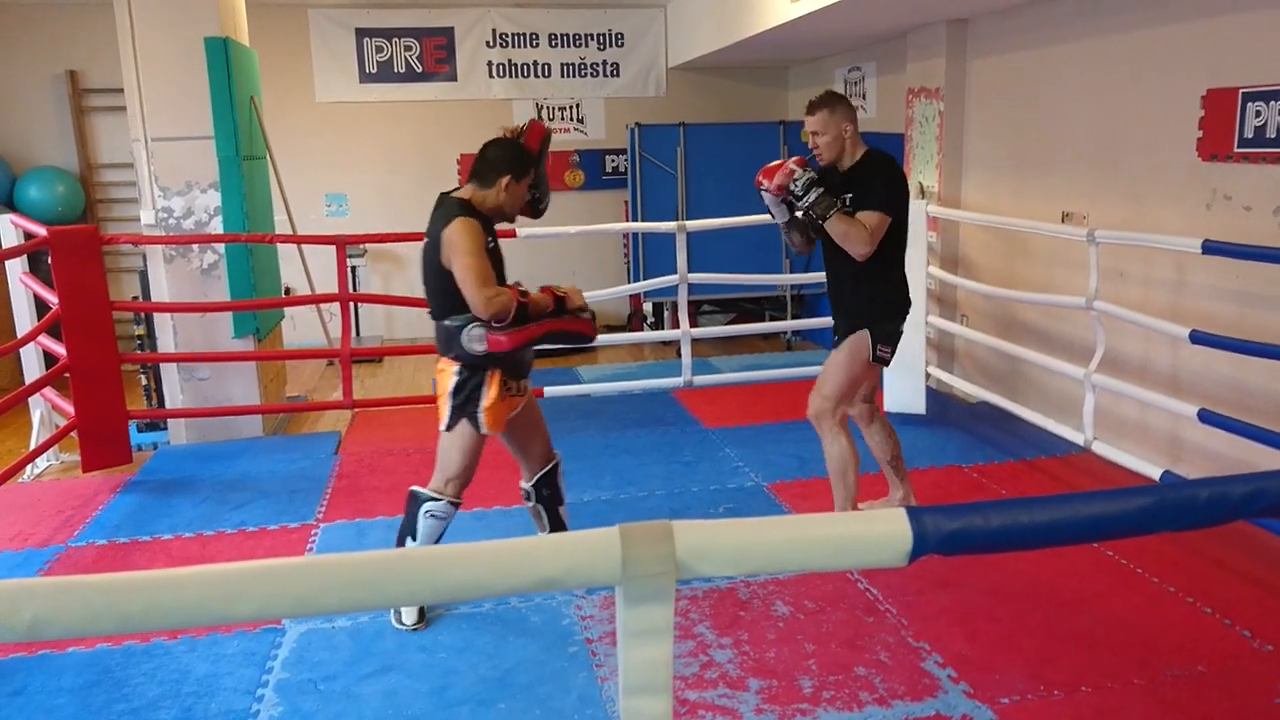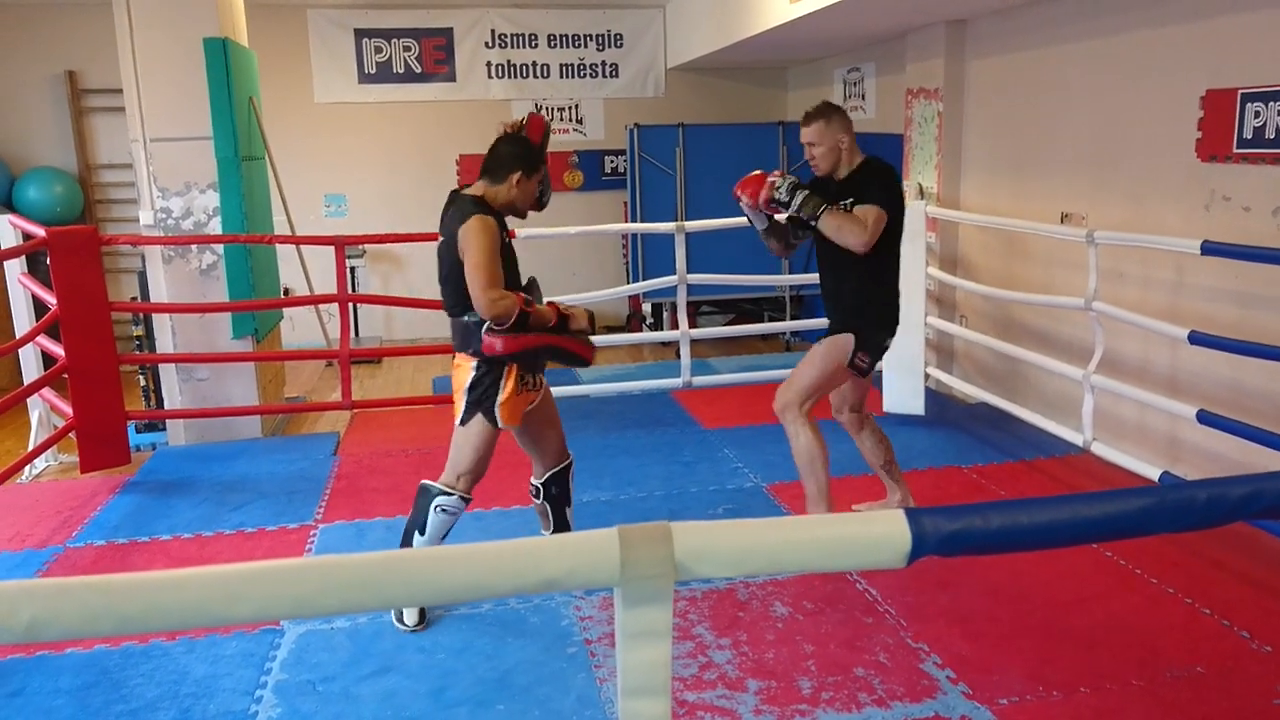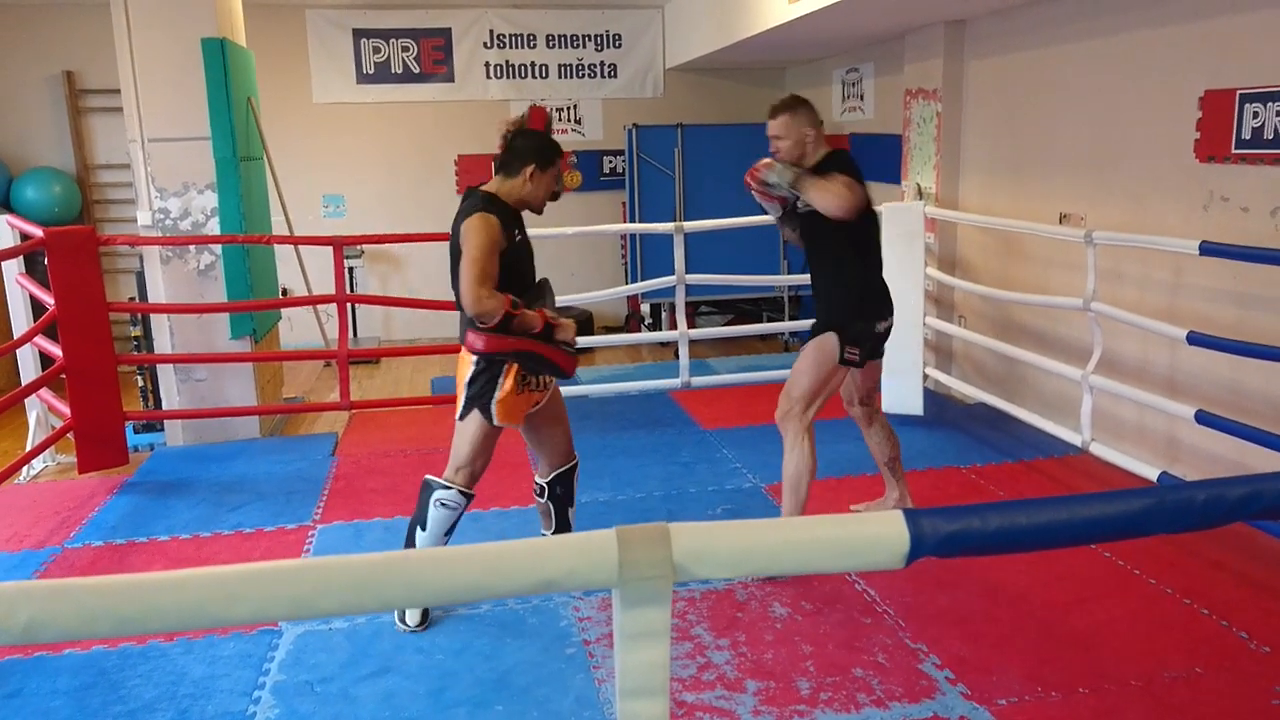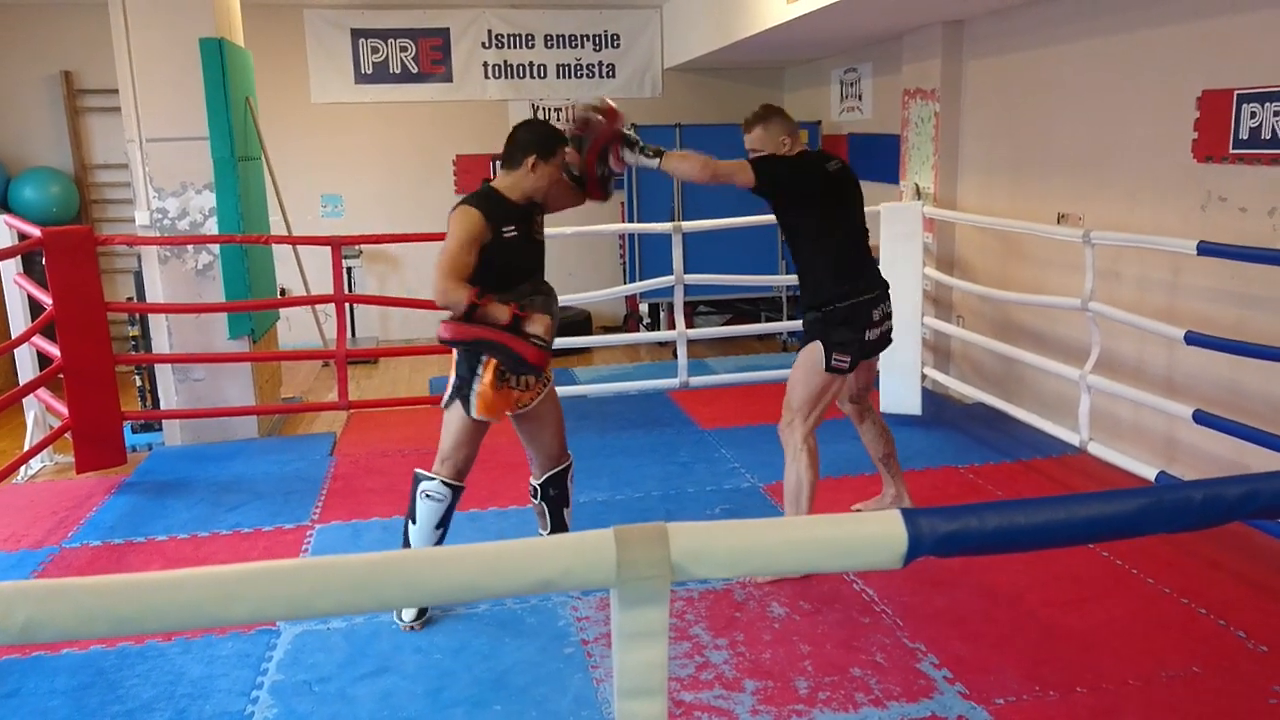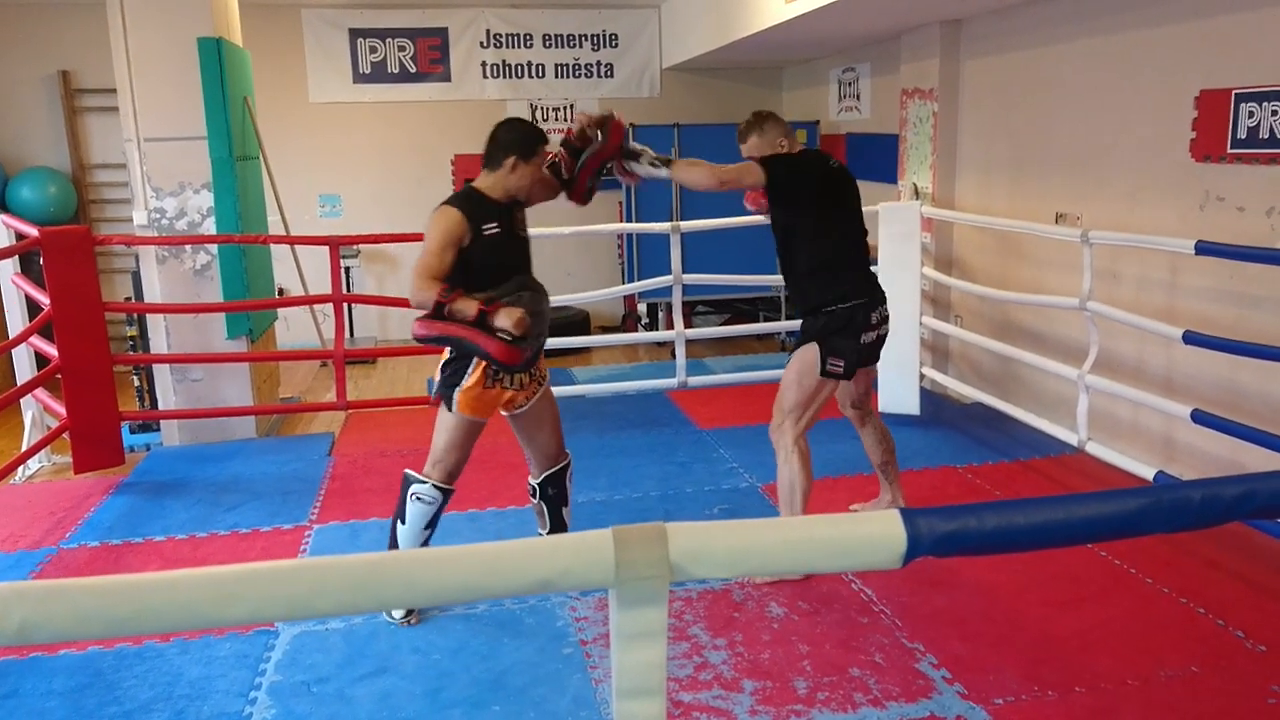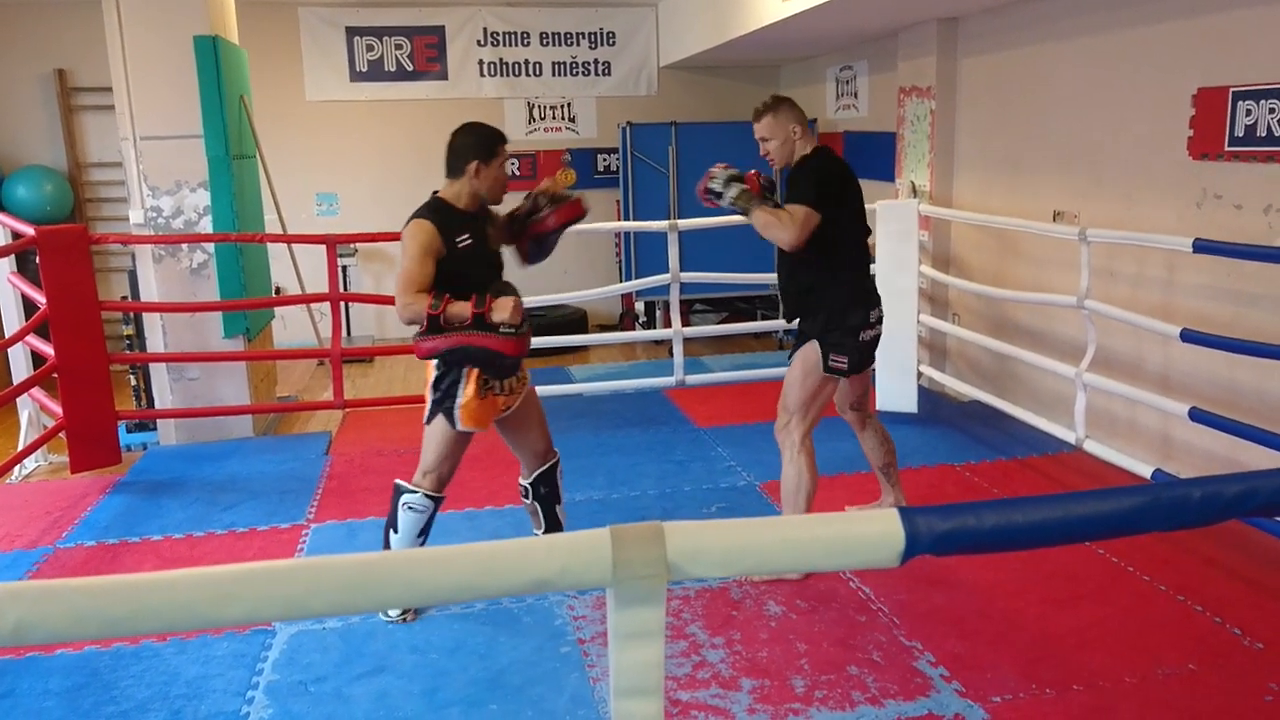
dt=0.1s
person 1, frame 1
left shoulder: (467, 207)
right shoulder: (461, 225)
left elbow: (533, 208)
right elbow: (489, 303)
left wrist: (528, 154)
right wrist: (560, 301)
left hip: (503, 367)
right hip: (475, 373)
left knee: (542, 462)
right knee: (448, 484)
person 1, frame 2
left shoulder: (475, 203)
right shoulder: (478, 223)
left elbow: (534, 201)
right elbow: (493, 305)
left wrist: (525, 148)
right wrist: (560, 318)
left hip: (515, 365)
right hip: (489, 369)
left knee: (555, 461)
right knee: (459, 480)
person 1, frame 3
left shoulder: (502, 205)
right shoulder: (484, 219)
left elbow: (552, 188)
right elbow: (478, 301)
left wrist: (545, 149)
right wrist: (550, 325)
left hip: (530, 364)
right hip: (493, 368)
left knee: (560, 462)
right knee: (460, 478)
person 1, frame 4
left shoulder: (524, 205)
right shoulder: (475, 214)
left elbow: (583, 190)
right elbow: (447, 290)
right wrist: (519, 319)
right hip: (485, 364)
left knee: (554, 463)
right knee: (449, 472)
person 1, frame 5
left shoulder: (511, 204)
right shoulder: (456, 214)
left elbow: (566, 184)
right elbow: (421, 289)
left wrist: (575, 148)
right wrist: (490, 314)
left hip: (521, 361)
right hip: (474, 365)
left knee: (552, 461)
right knee: (440, 471)
person 1, frame 6
left shoulder: (480, 215)
right shoulder: (427, 227)
left elbow: (509, 232)
right elbow: (408, 304)
left wrist: (535, 209)
right wrist: (485, 310)
left hip: (504, 366)
right hip: (461, 372)
left knee: (542, 460)
right knee: (431, 480)
person 2, frame 1
left shoulder: (881, 173)
right shoulder: (828, 179)
left elbow: (861, 244)
right elbow: (802, 242)
left wrist: (814, 197)
right wrist: (783, 209)
left hip: (877, 311)
right hip: (856, 312)
left knee: (823, 410)
right knee: (862, 407)
right ankle: (901, 495)
person 2, frame 2
left shoulder: (878, 178)
right shoulder: (822, 187)
left elbow: (859, 237)
right elbow: (784, 246)
left wrist: (803, 202)
right wrist: (762, 219)
left hip: (866, 319)
right hip: (850, 318)
left knee: (789, 405)
right knee: (850, 413)
right ankle: (899, 497)
person 2, frame 3
left shoulder: (834, 167)
right shoulder: (814, 176)
left elbow: (842, 205)
right elbow: (805, 236)
left wrist: (787, 177)
right wrist: (779, 207)
left hip: (850, 318)
right hip: (856, 312)
left knee: (792, 417)
right knee: (861, 408)
right ankle: (898, 496)
person 2, frame 4
left shoulder: (791, 173)
right shoulder: (830, 170)
left elbow: (713, 170)
left wrist: (644, 154)
left hip: (842, 315)
right hip: (867, 308)
left knee: (795, 428)
right knee: (857, 405)
right ankle: (896, 494)
person 2, frame 5
left shoulder: (799, 169)
right shoulder: (828, 173)
left elbow: (721, 177)
left wrist: (649, 163)
right wrist: (773, 212)
left hip: (838, 316)
right hip: (864, 310)
left knee: (785, 431)
right knee: (857, 409)
right ankle: (894, 496)
person 2, frame 6
left shoulder: (816, 171)
right shoulder: (824, 172)
left elbow: (788, 235)
right elbow: (796, 240)
left wrist: (737, 195)
right wrist: (759, 204)
left hip: (833, 319)
right hip: (853, 314)
left knee: (791, 429)
right knee: (855, 413)
right ankle: (894, 500)
